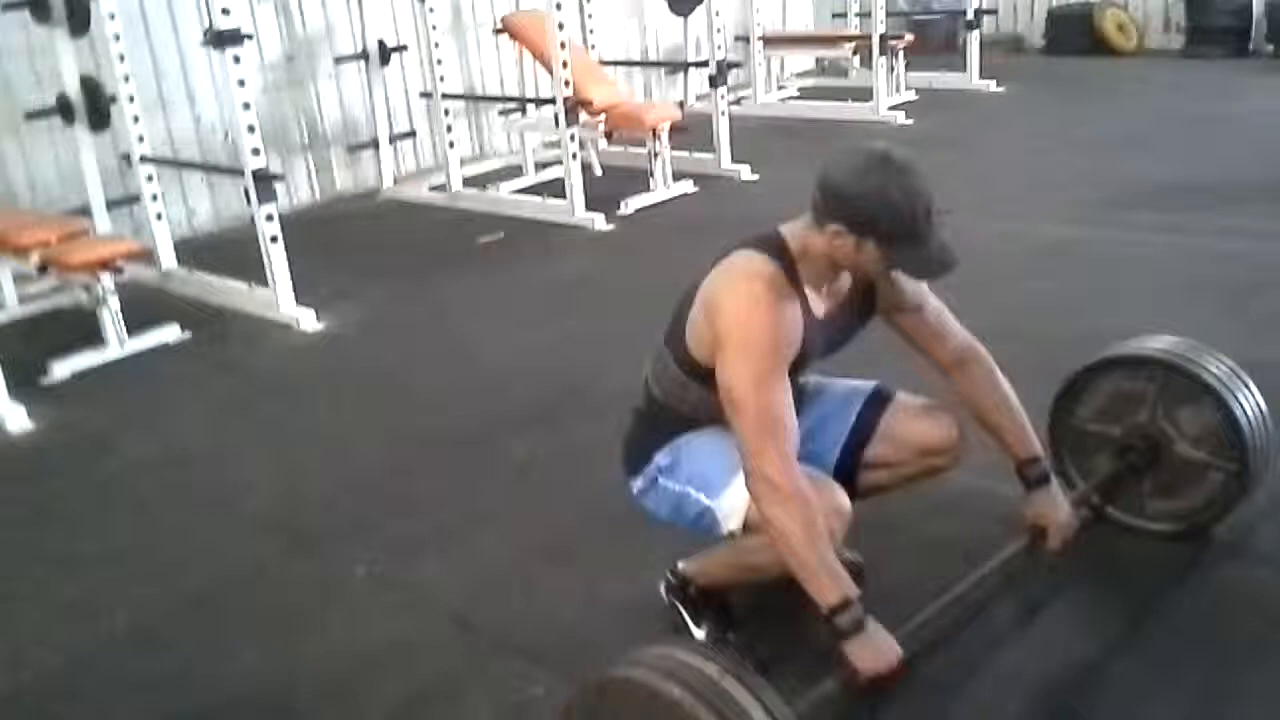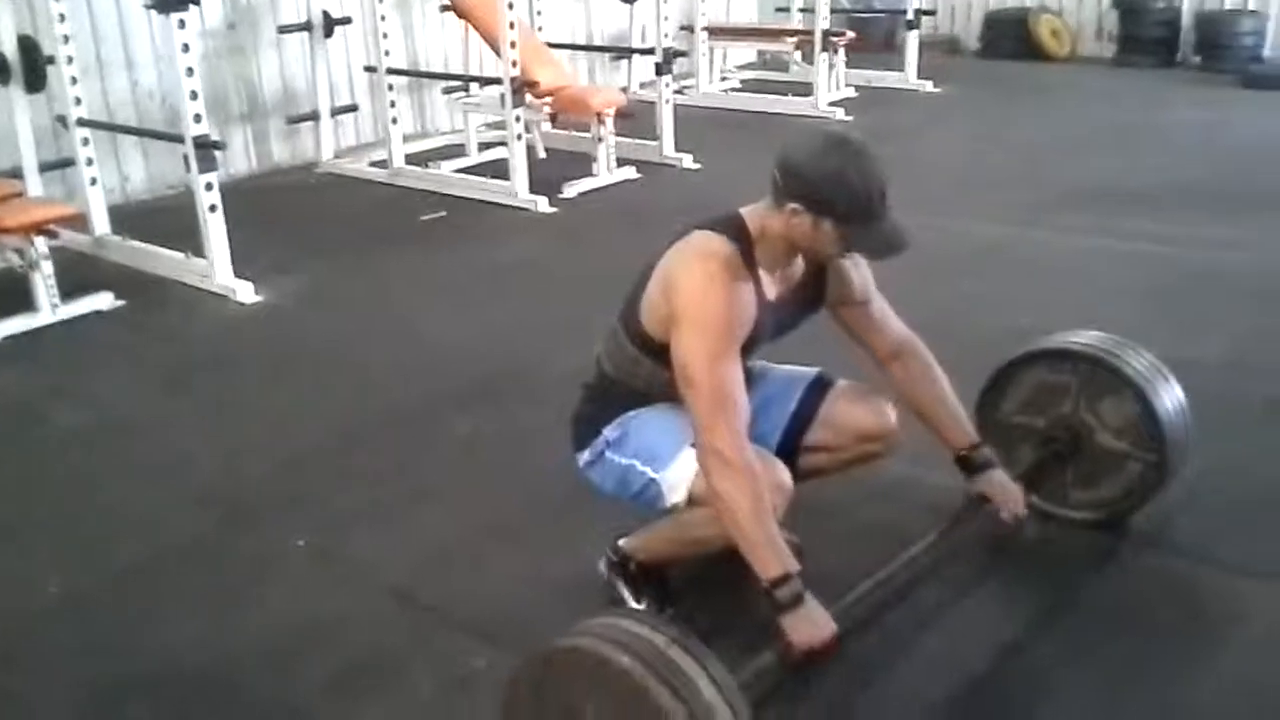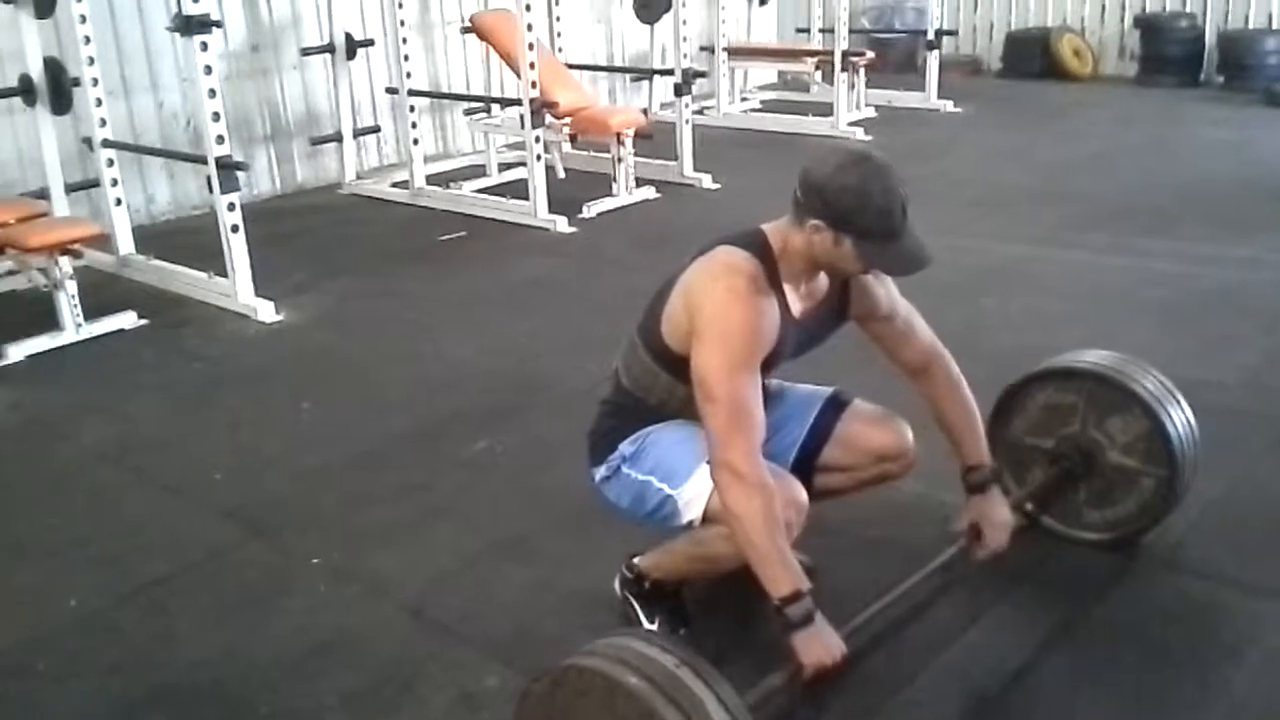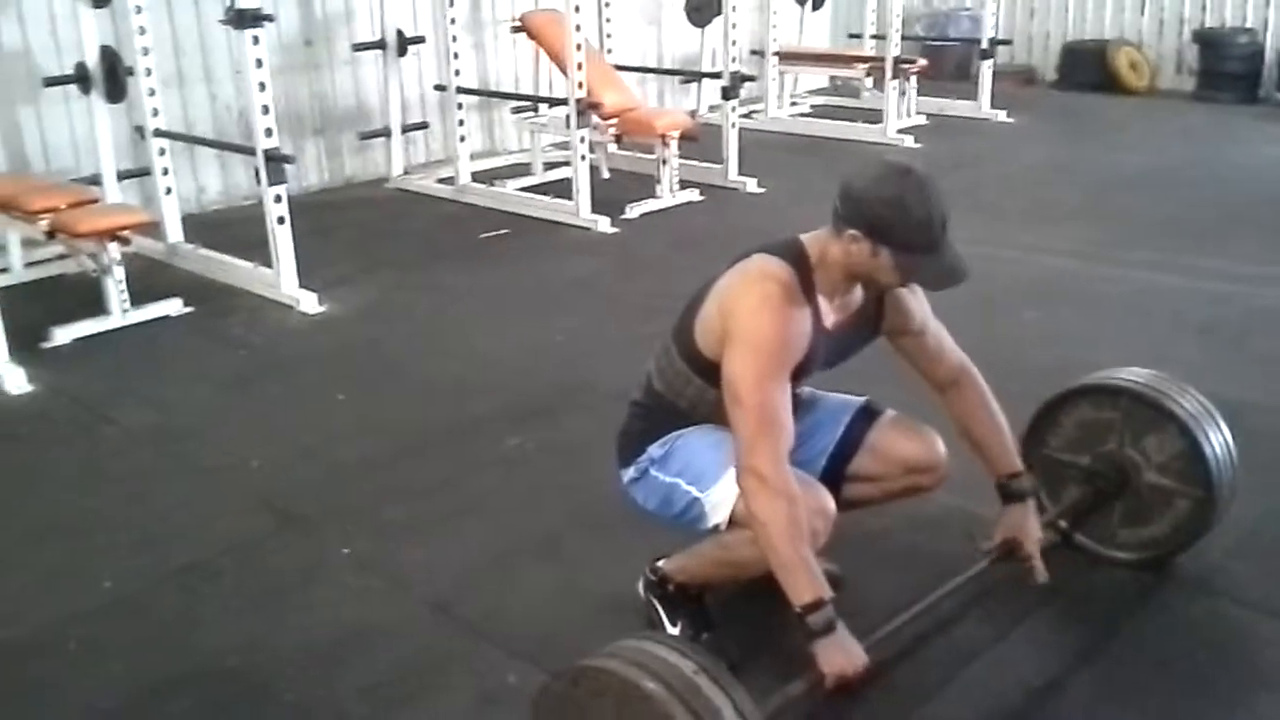
dt=0.5s
person 1, frame 1
left shoulder: (878, 268)
right shoulder: (757, 299)
left elbow: (964, 357)
right elbow: (773, 478)
left wrist: (1038, 477)
right wrist: (851, 622)
right hip: (678, 448)
left knee: (936, 437)
right knee: (825, 513)
left ankle: (810, 547)
right ankle: (692, 582)
person 1, frame 2
left shoulder: (831, 261)
right shoulder: (714, 278)
left elbow: (900, 353)
right elbow: (723, 452)
left wrist: (979, 462)
right wrist: (791, 597)
right hip: (624, 424)
left knee: (874, 424)
right knee: (765, 490)
left ankle: (746, 520)
right ankle: (632, 558)
person 1, frame 3
left shoulder: (852, 274)
right shoulder: (736, 294)
left elbow: (930, 363)
right elbow: (738, 469)
left wrist: (982, 482)
right wrist: (801, 615)
left hip: (737, 409)
right hip: (640, 440)
left knee: (891, 447)
right knee: (781, 508)
left ankle: (763, 544)
right ankle: (647, 576)
person 1, frame 4
left shoulder: (887, 286)
right shoulder: (770, 303)
left elbow: (956, 379)
right elbow: (763, 473)
left wrist: (1017, 493)
right wrist: (823, 624)
left hip: (767, 415)
right hip: (668, 443)
left knee: (922, 458)
right knee: (809, 515)
left ankle: (788, 547)
right ankle: (671, 579)
